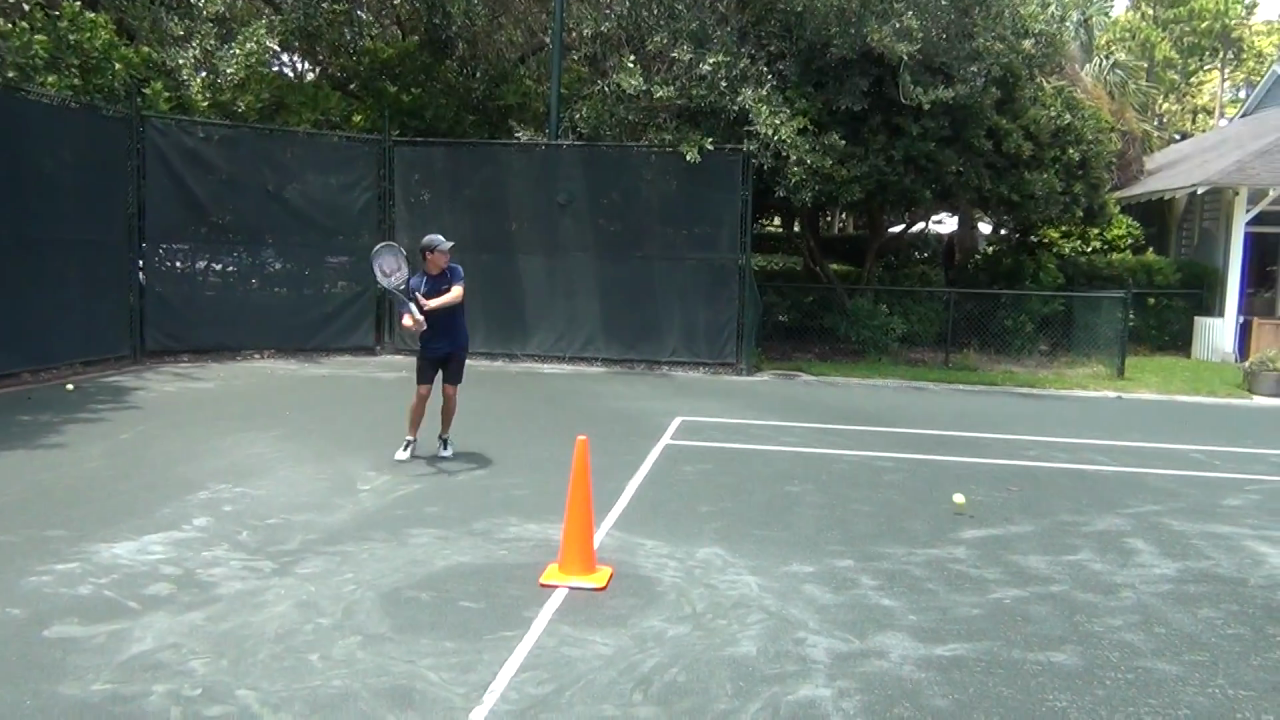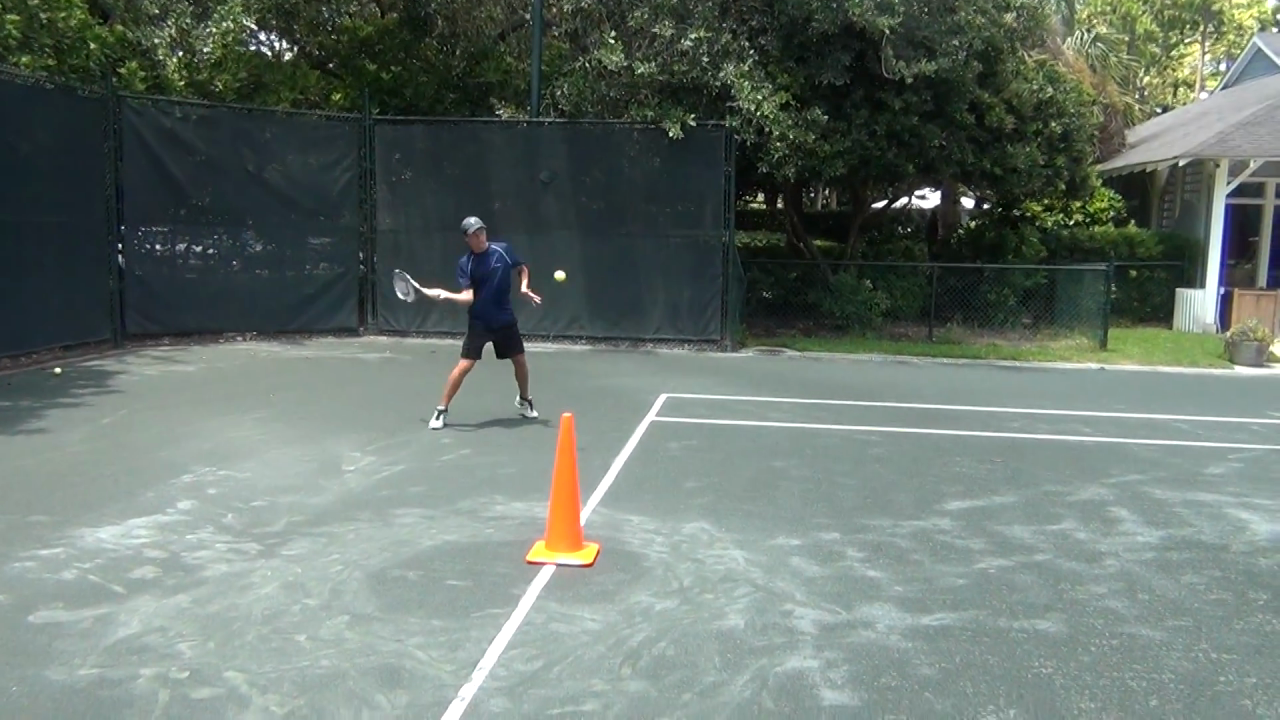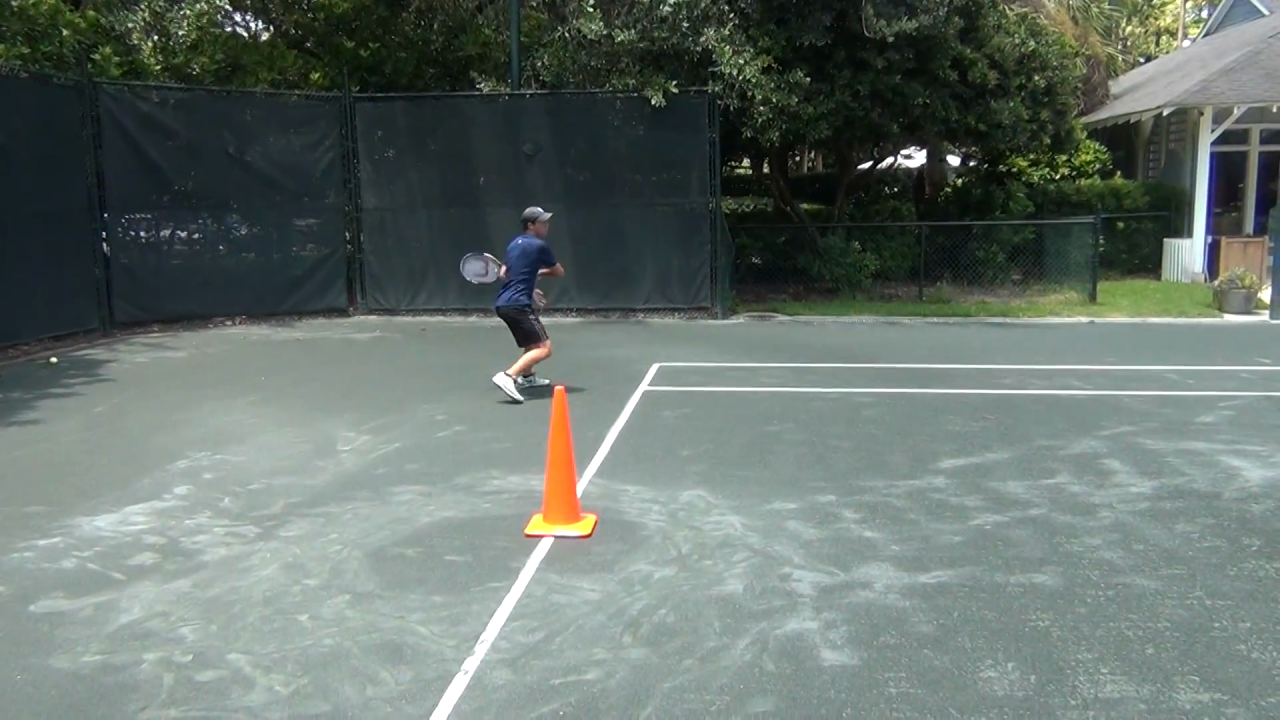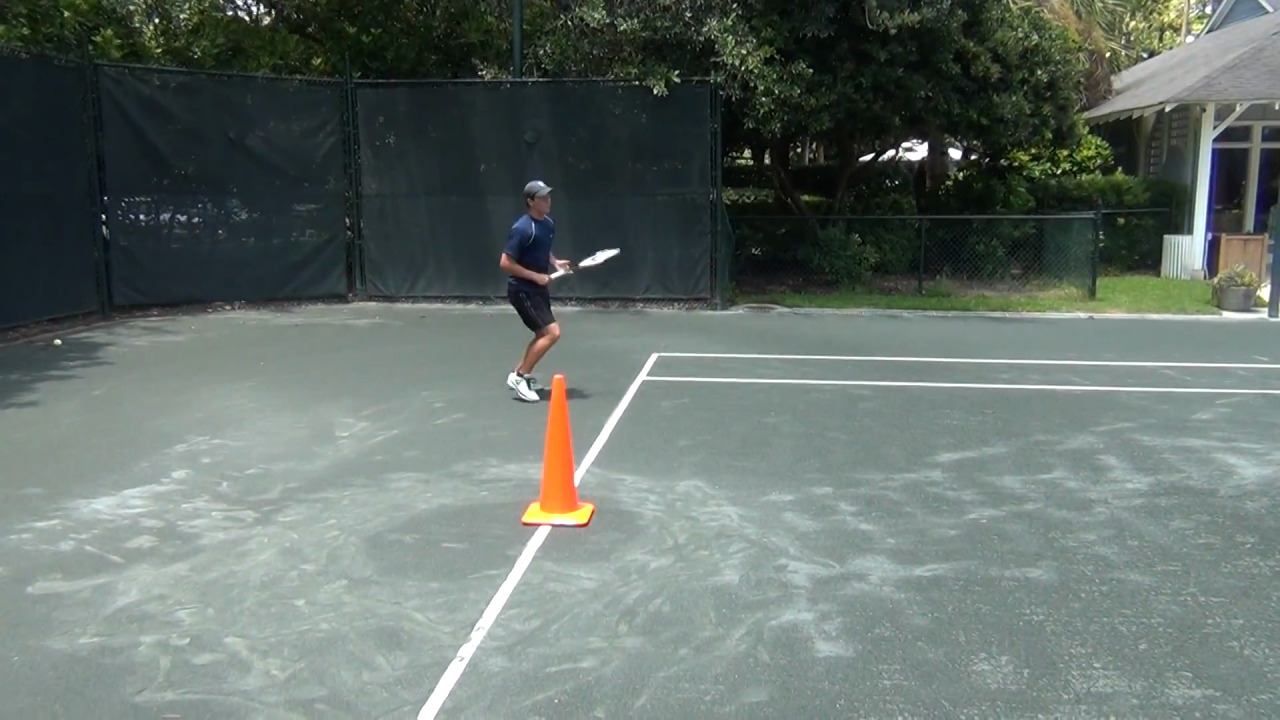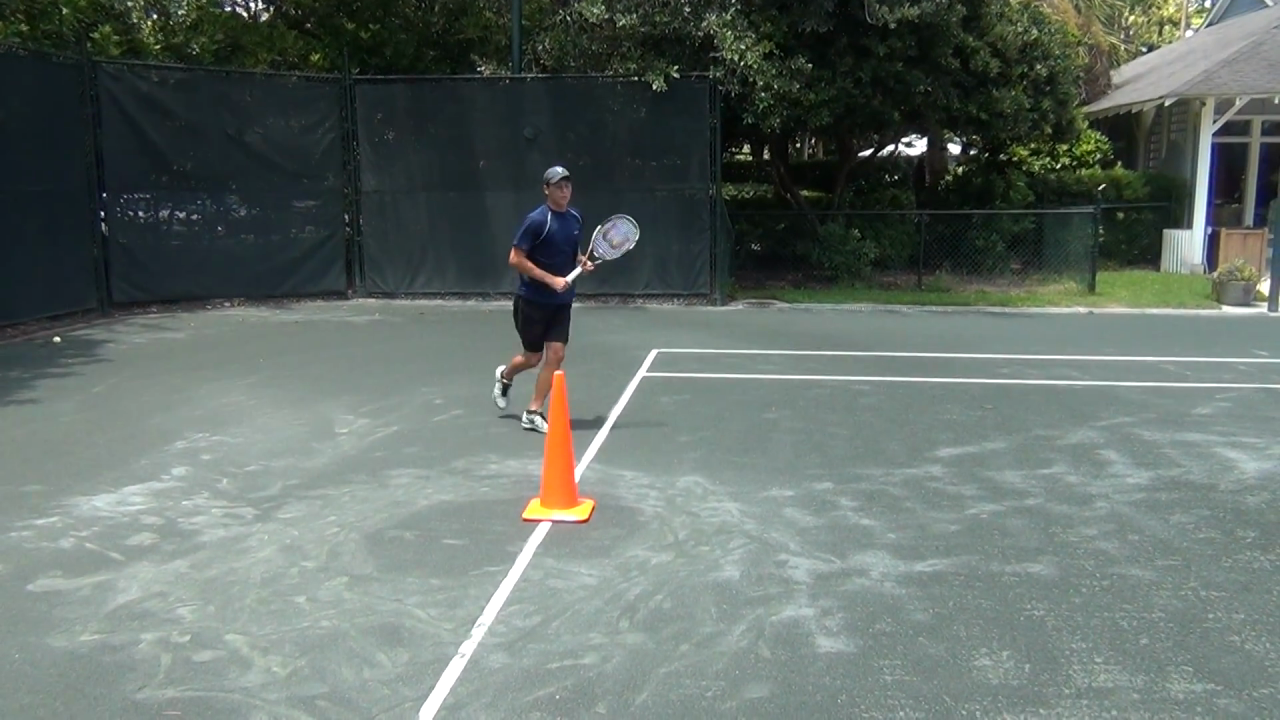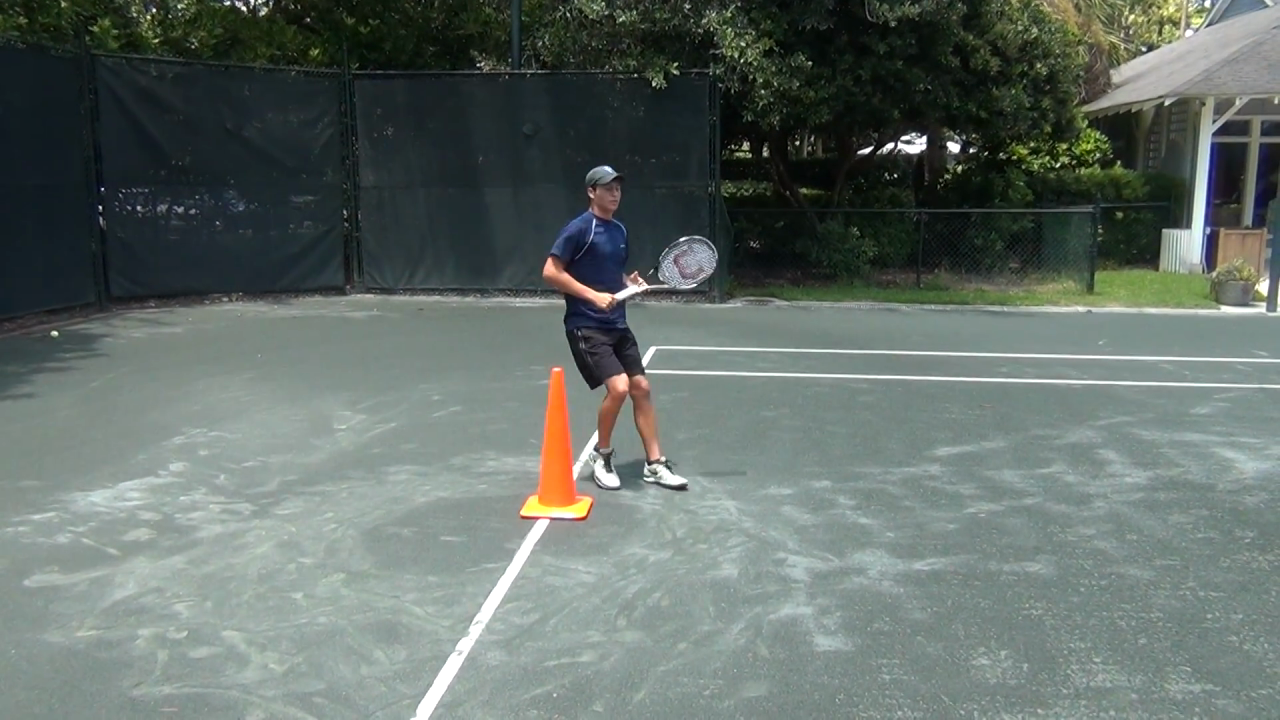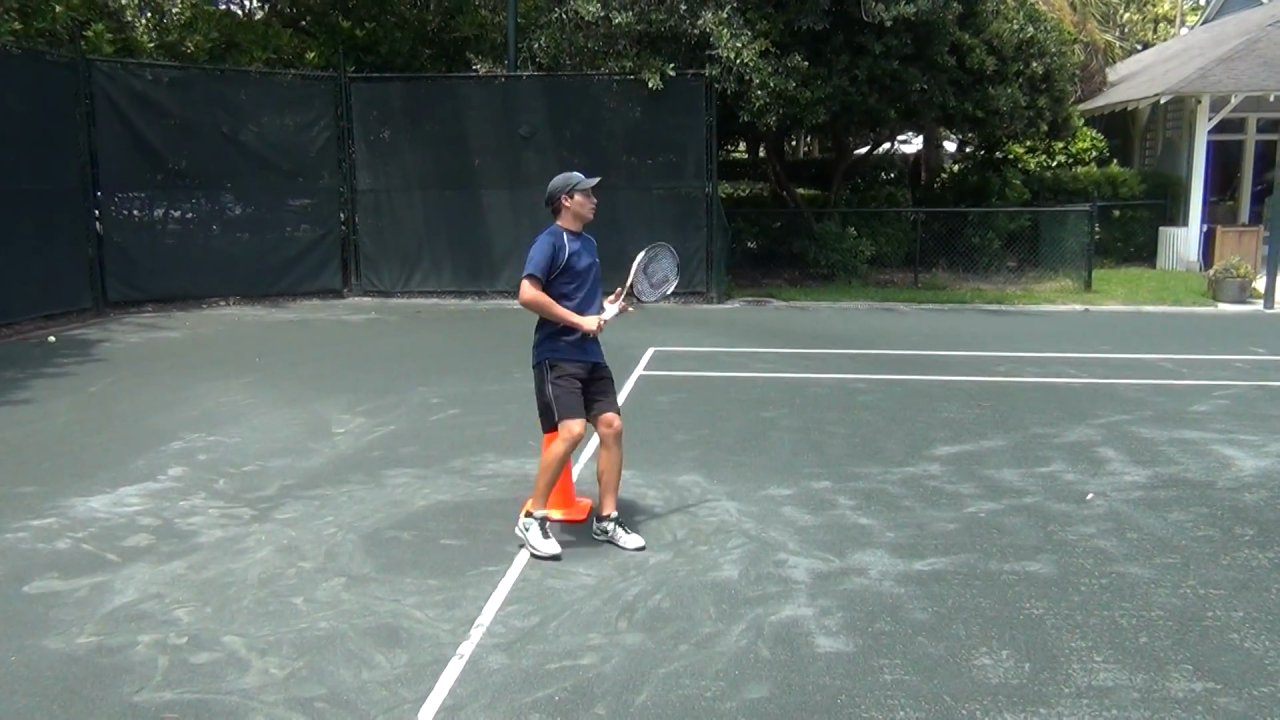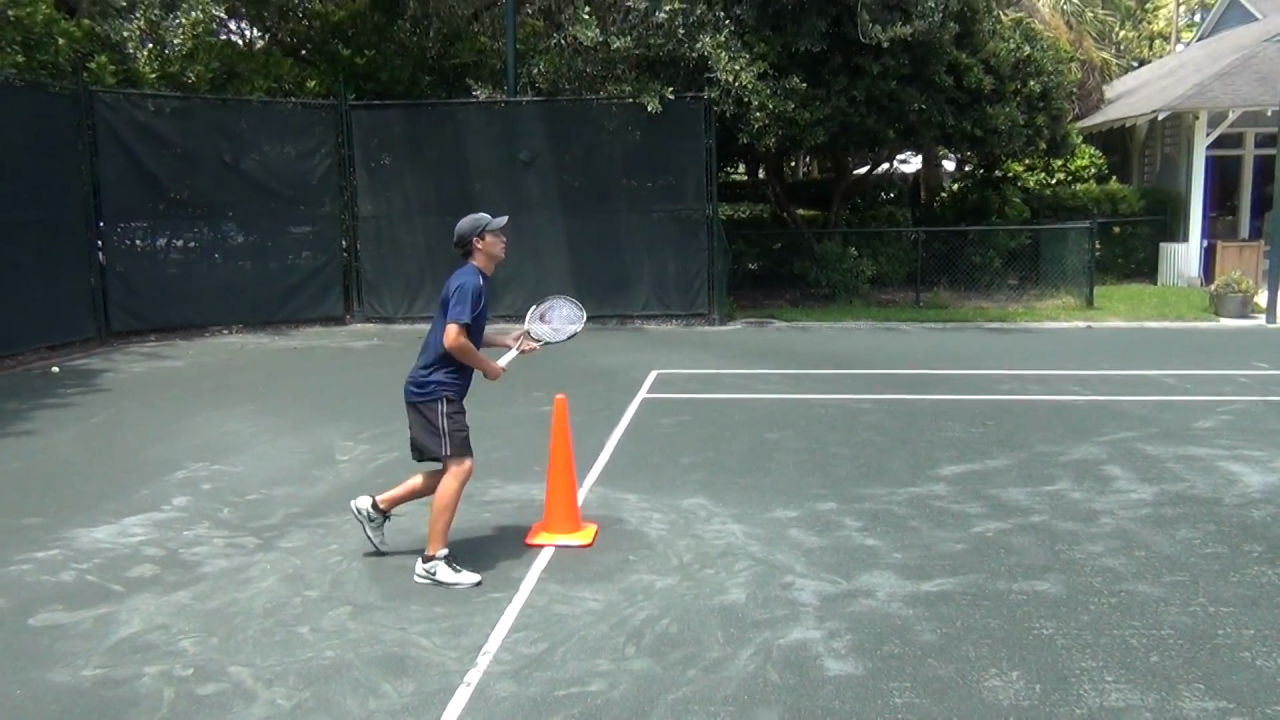
dt=0.5s
person 1, frame 1
left shoulder: (454, 271)
right shoulder: (415, 284)
left elbow: (457, 295)
right elbow: (405, 320)
left wrist: (431, 304)
right wrist: (411, 324)
left hip: (457, 345)
right hip: (429, 347)
left knee: (450, 392)
right knee: (422, 393)
left ankle: (444, 438)
right ankle: (410, 440)
person 1, frame 2
left shoulder: (502, 250)
right shoulder: (465, 264)
left elbow: (523, 269)
right elbow: (467, 298)
left wrist: (524, 287)
right wrist: (443, 294)
left hip: (505, 319)
right hip: (479, 322)
left knee: (520, 361)
right knee: (464, 367)
left ankle: (524, 400)
right ankle: (441, 410)
person 1, frame 3
left shoulder: (515, 243)
right shoulder: (539, 246)
left elbow: (503, 273)
right elbow: (559, 272)
left hip: (503, 303)
right hip: (517, 305)
left knee: (532, 338)
right knee: (544, 349)
left ankle: (526, 376)
right ankle: (508, 376)
person 1, frame 4
left shoulder: (548, 223)
right shoulder: (522, 229)
right elbow: (505, 263)
left wrist: (554, 262)
right wrist: (536, 276)
left hip: (534, 289)
right hip: (523, 290)
left knee: (544, 335)
right knee: (552, 333)
left ankle: (522, 373)
right ankle: (519, 376)
person 1, frame 5
left shoulder: (575, 218)
right shoulder: (536, 220)
right elbow: (515, 259)
left wrist: (582, 260)
right wrist: (550, 279)
left hip: (562, 300)
right hip: (532, 299)
left knee: (557, 355)
right knee: (532, 357)
left ankle: (534, 413)
right ankle: (504, 376)
person 1, frame 6
left shoulder: (619, 230)
right shoulder: (578, 229)
right elbow: (550, 272)
left wrist: (628, 281)
right wrist: (593, 295)
left hip: (616, 324)
right hip: (586, 327)
left knee: (642, 388)
right knee: (618, 388)
left ankle: (655, 464)
right ankle: (602, 454)
person 1, frame 7
left shoulder: (588, 243)
right shoulder: (549, 242)
right elbow: (528, 295)
left wrist: (607, 302)
right wrist: (578, 321)
left hip: (589, 356)
right hip: (556, 356)
left knee: (611, 428)
right knee: (570, 432)
left ankle: (606, 518)
right ankle: (533, 517)
person 1, frame 8
left shoulder: (476, 281)
right shoulder: (469, 282)
right elbow: (452, 341)
left wrist: (506, 341)
right wrist: (487, 367)
left hip: (441, 389)
right hip: (435, 389)
left knee: (453, 470)
right knee: (459, 467)
left ankle: (375, 506)
right ankle: (433, 559)
